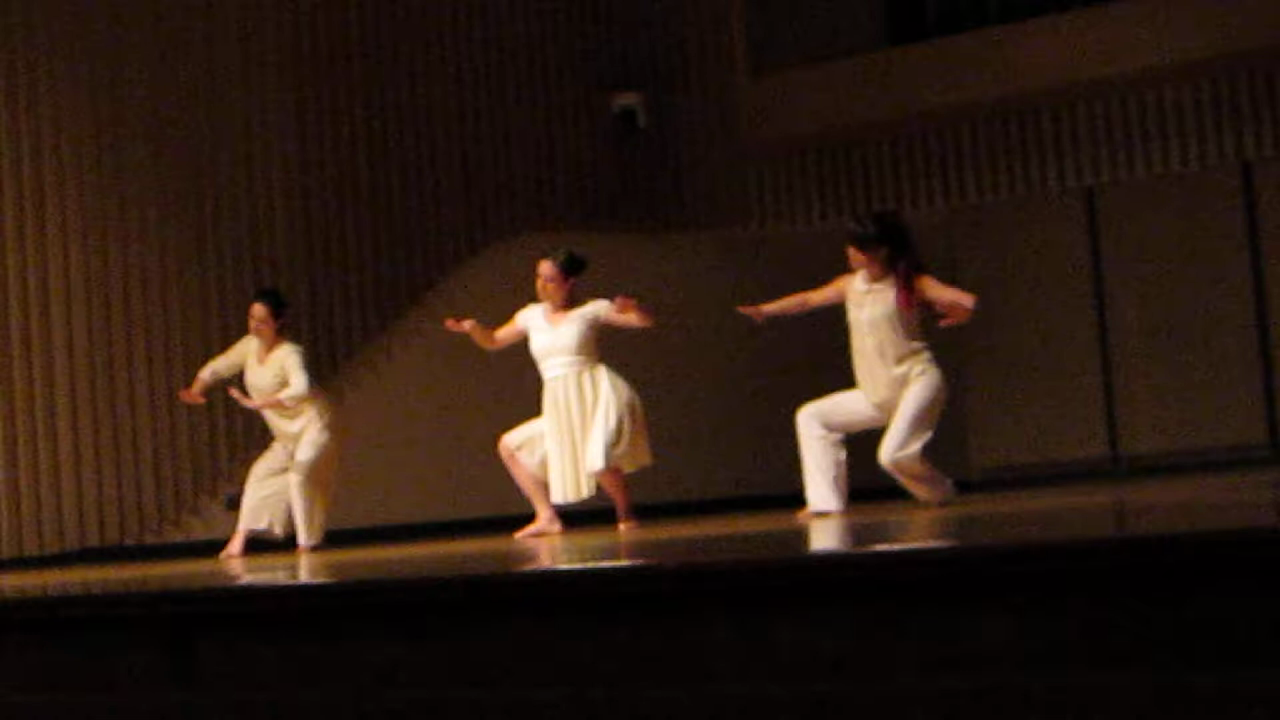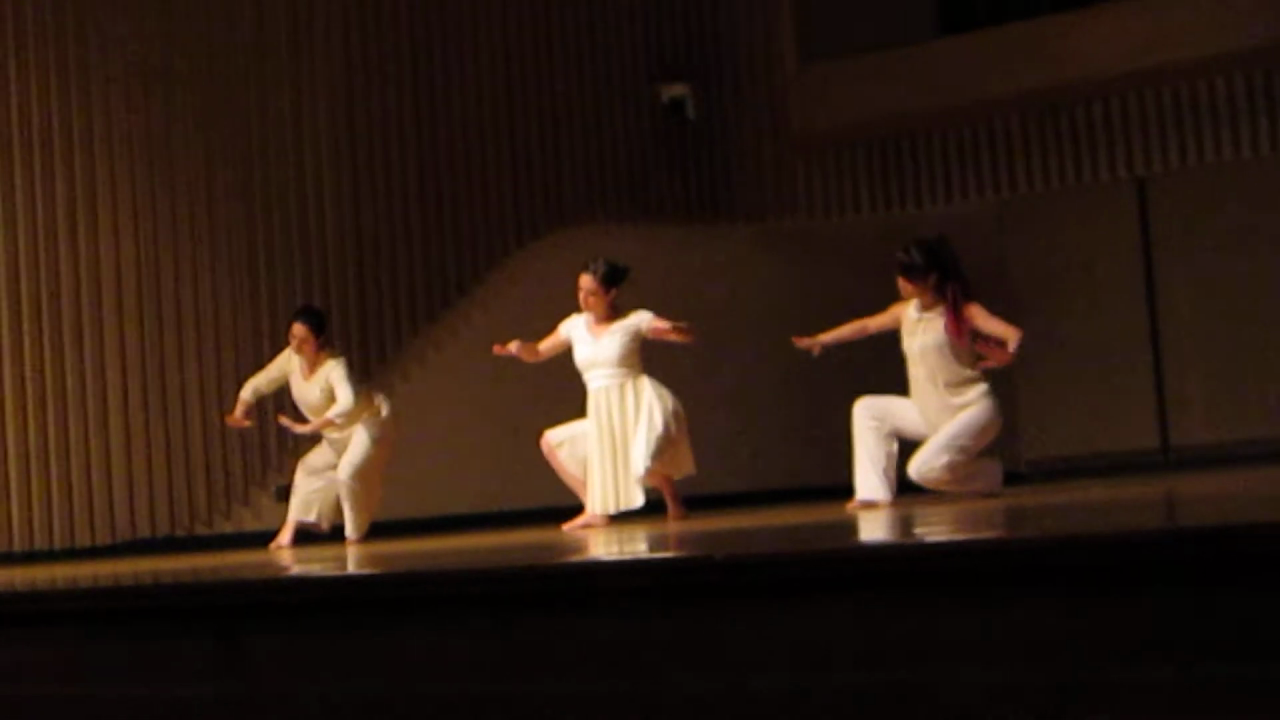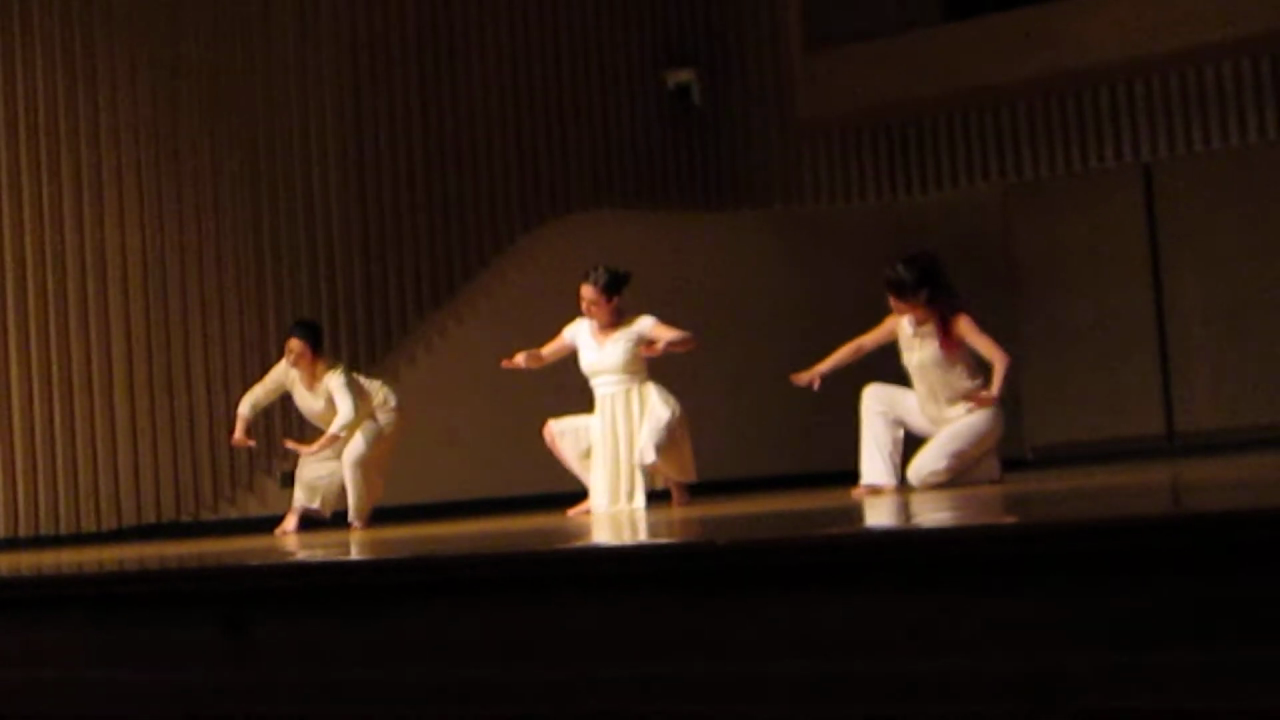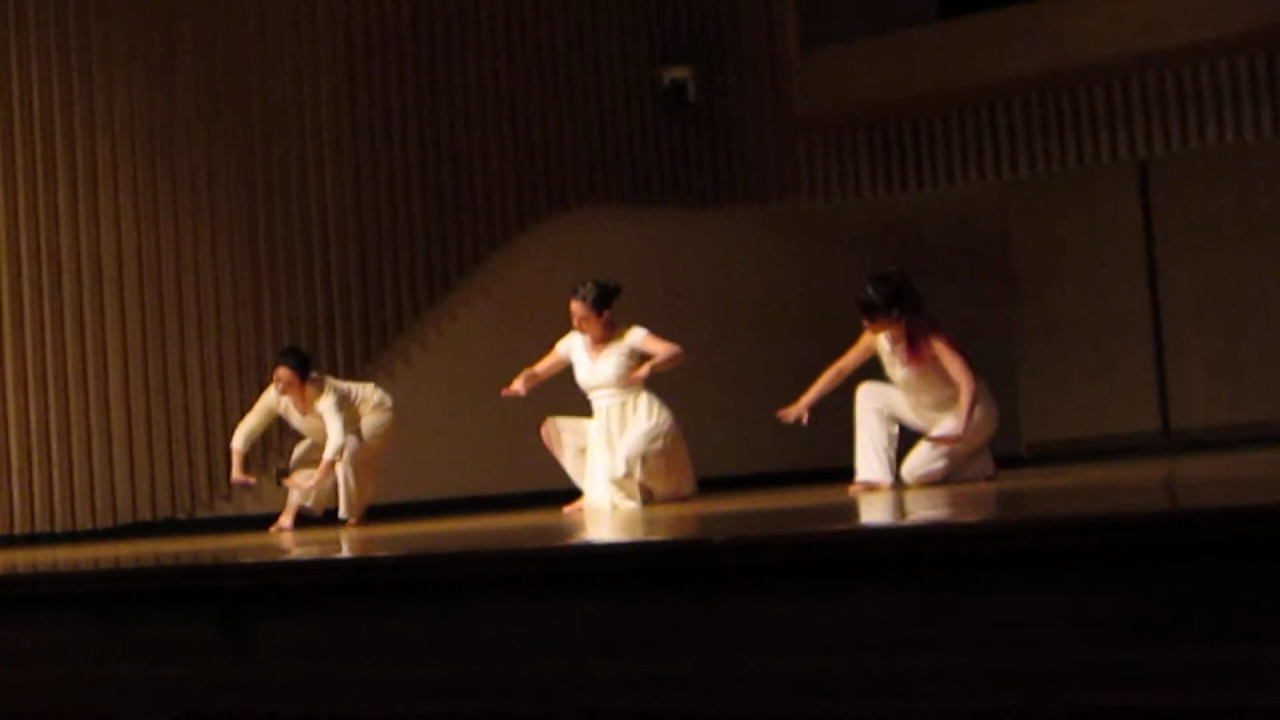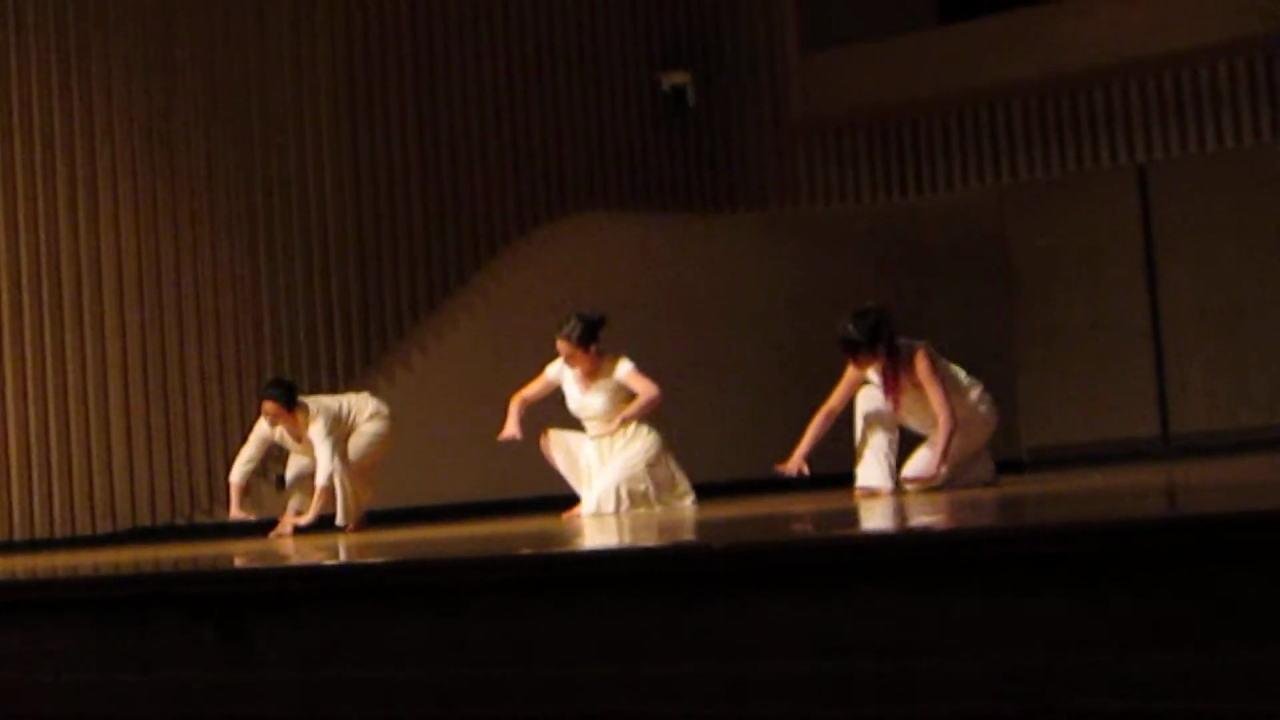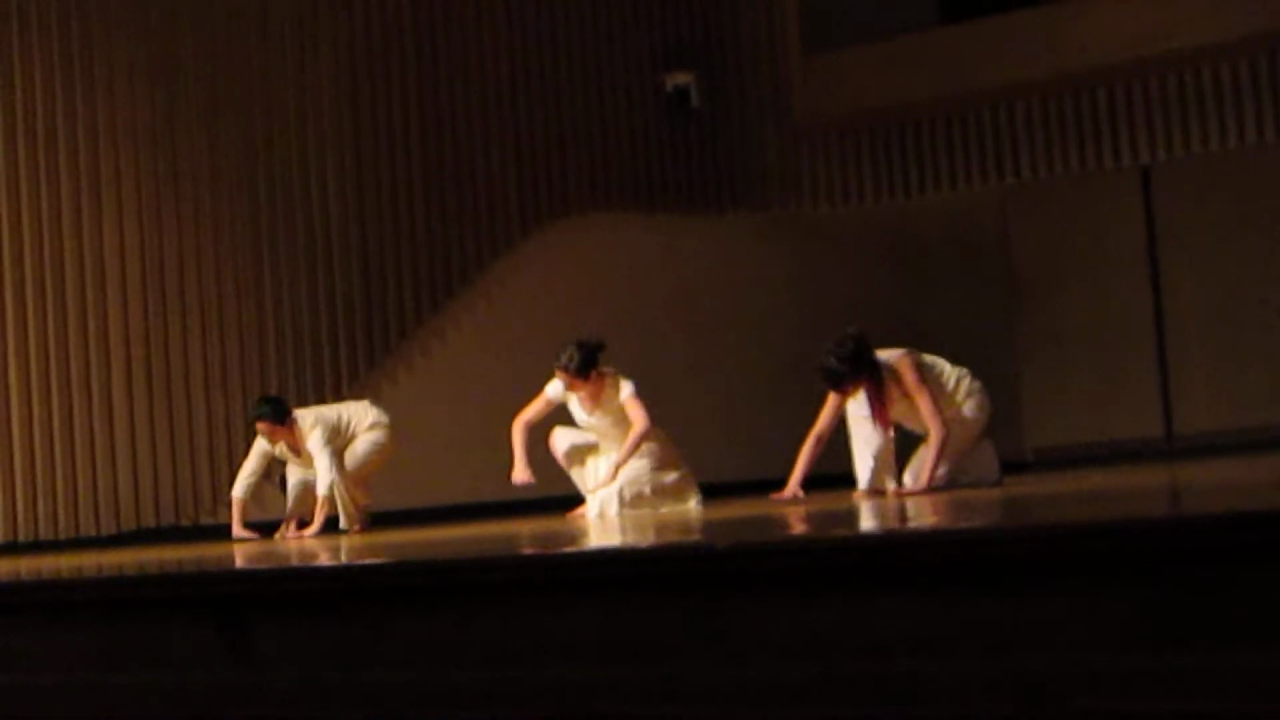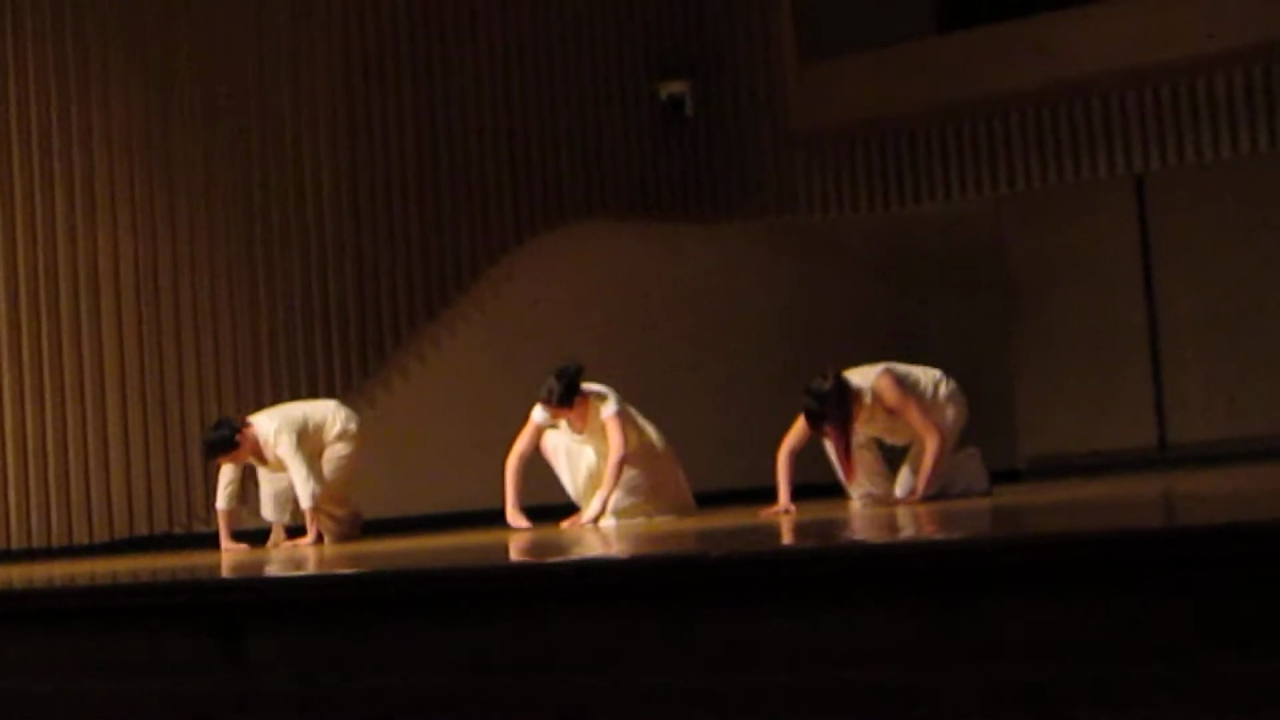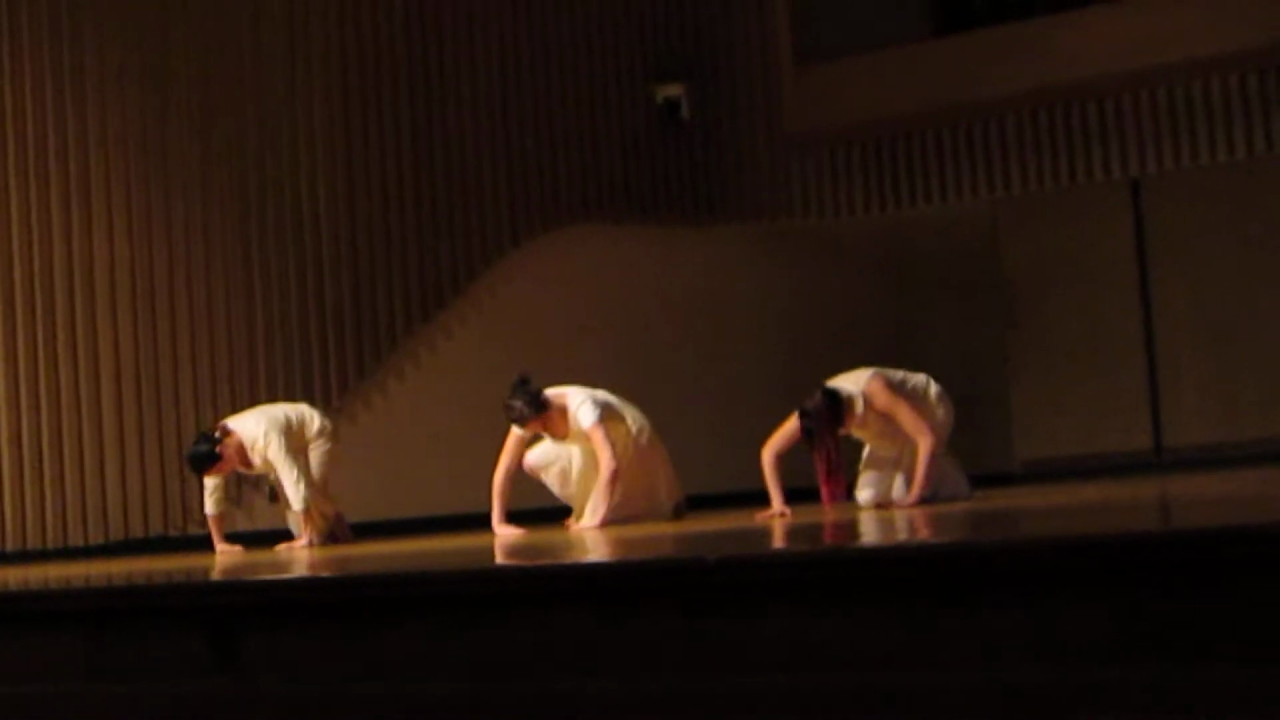
dt=0.7s
person 1, frame 1
left shoulder: (913, 284)
right shoulder: (850, 284)
left elbow: (968, 300)
right elbow: (808, 299)
left wrist: (964, 313)
right wrist: (764, 310)
left hip: (918, 381)
right hip: (877, 394)
left knee: (893, 454)
right knee: (811, 417)
left ankle: (940, 493)
right ankle: (826, 502)
person 1, frame 2
left shoulder: (964, 311)
right shoulder: (904, 311)
left elbow: (1013, 333)
right elbow: (866, 325)
left wrist: (1008, 354)
right wrist: (820, 339)
left hip: (972, 409)
right hip: (930, 414)
left knee: (923, 469)
right knee: (867, 409)
left ankle: (988, 474)
right ankle: (875, 493)
person 1, frame 3
left shoulder: (956, 323)
right shoulder: (899, 323)
left elbow: (1000, 357)
right elbow: (860, 345)
left wrist: (993, 395)
right wrist: (817, 371)
left hip: (973, 415)
right hip: (932, 413)
left knee: (922, 475)
right knee: (875, 395)
left ankle: (982, 463)
right ankle: (880, 478)
person 1, frame 4
left shoulder: (930, 340)
right shoulder: (876, 338)
left elbow: (968, 382)
right elbow: (841, 368)
left wrist: (960, 430)
right wrist: (803, 403)
left hip: (969, 412)
left knee: (914, 474)
right knee: (869, 393)
left ankle: (976, 462)
right ankle: (876, 475)
person 1, frame 5
left shoulder: (917, 359)
right shoulder: (862, 366)
left elbow: (947, 418)
right elbow: (830, 410)
left wrist: (935, 468)
right wrist: (798, 455)
left hip: (973, 414)
right hip: (928, 416)
left knee: (914, 480)
right knee: (868, 397)
left ankle: (978, 466)
right ankle: (877, 481)
person 1, frame 6
left shoulder: (902, 368)
right shoulder: (848, 380)
left elbow: (939, 429)
right elbow: (819, 433)
left wrist: (923, 482)
right wrist: (793, 484)
left hip: (966, 403)
right hip: (933, 406)
left knee: (913, 481)
right knee: (858, 406)
left ankle: (981, 462)
right ankle: (879, 484)
person 1, frame 7
left shoulder: (883, 388)
right shoulder: (826, 402)
left elbow: (935, 438)
right elbow: (786, 449)
left wrist: (918, 492)
right wrist: (784, 500)
left hip: (944, 403)
right hip: (900, 418)
left knee: (906, 491)
left ankle: (968, 468)
right ankle: (875, 493)
person 1, frame 8
left shoulder: (874, 392)
right shoulder: (818, 409)
left elbow: (927, 439)
right elbow: (769, 452)
left wrist: (914, 495)
right wrist: (778, 503)
left hip: (929, 408)
right hip: (891, 428)
left knee: (902, 495)
right knee: (868, 498)
left ankle: (942, 470)
person 2, frame 1
left shoulder: (591, 309)
right shoulder: (532, 314)
left elbow: (646, 320)
right elbow: (492, 341)
left wrist: (632, 308)
right wrist: (471, 327)
left hip: (597, 396)
right hip: (560, 408)
left knee: (597, 462)
right knee: (509, 445)
left ankle: (625, 515)
right ankle: (547, 517)
person 2, frame 2
left shoulder: (634, 320)
right shoulder: (575, 325)
left elbow: (687, 335)
right elbow: (537, 353)
left wrist: (669, 329)
right wrist: (518, 347)
left hip: (640, 405)
right hip: (603, 416)
left knee: (643, 463)
right knee: (550, 442)
left ankle: (673, 502)
right ankle: (594, 510)
person 2, frame 3
left shoulder: (638, 325)
right shoulder: (579, 330)
left elbow: (687, 339)
right elbow: (542, 357)
left wrist: (664, 345)
right wrist: (524, 357)
left hip: (644, 408)
right hip: (607, 418)
left knee: (649, 450)
right knee: (553, 430)
left ankle: (677, 486)
right ankle: (599, 492)
person 2, frame 4
left shoulder: (630, 336)
right shoulder: (573, 343)
left elbow: (675, 352)
right elbow: (537, 372)
left wrist: (649, 367)
right wrist: (522, 381)
left hip: (641, 418)
right hip: (605, 426)
left knee: (625, 461)
right knee: (551, 428)
left ankle: (671, 490)
right ankle: (593, 491)
person 2, frame 5
left shoulder: (617, 366)
right shoulder: (561, 369)
left elbow: (653, 393)
right elbow: (522, 397)
left wrist: (620, 420)
right wrist: (513, 422)
left hip: (634, 443)
right hip: (598, 449)
left knee: (604, 500)
right knee: (549, 439)
right ankle: (590, 495)
person 2, frame 6
left shoulder: (620, 386)
right shoulder: (560, 387)
left elbow: (643, 425)
right elbow: (521, 422)
left wrist: (615, 467)
right wrist: (520, 464)
left hip: (642, 450)
right hip: (606, 450)
left knee: (609, 501)
right knee: (558, 437)
right ankle: (595, 497)
person 2, frame 7
left shoulder: (604, 401)
right shoulder: (545, 409)
left elbow: (619, 452)
right elbow: (516, 456)
left wrist: (600, 503)
right wrist: (512, 509)
left hip: (639, 456)
right hip: (600, 453)
left knee: (608, 514)
right knee: (549, 440)
right ankle: (588, 508)
person 2, frame 8
left shoulder: (582, 407)
right shoulder: (527, 418)
left elbow: (610, 464)
right elbow: (503, 470)
left wrist: (597, 518)
right wrist: (498, 522)
left hip: (628, 437)
right hip: (583, 440)
right knee: (532, 462)
right ankle: (584, 508)
person 3, frame 1
left shoulder: (289, 353)
right shoulder: (250, 345)
left elbow: (300, 389)
right elbow: (217, 367)
left wrist: (255, 403)
right wrist: (196, 391)
left hip: (314, 423)
right hip: (286, 435)
left knee: (301, 474)
right knee: (260, 474)
left ankle: (308, 544)
right ankle: (240, 539)
person 3, frame 2
left shoulder: (334, 366)
right shoulder: (290, 358)
left elbow: (346, 404)
right elbow: (258, 383)
left wrist: (308, 428)
right wrist: (240, 412)
left hip: (368, 421)
right hip: (338, 435)
left knee: (348, 472)
right knee: (309, 469)
left ankle: (355, 536)
right ankle: (289, 529)
person 3, frame 3
left shoulder: (332, 375)
right shoulder: (286, 369)
left elbow: (347, 415)
right elbow: (254, 397)
left wrist: (315, 448)
right wrist: (240, 430)
left hip: (377, 411)
right hip: (350, 425)
left knee: (353, 458)
right knee: (312, 461)
left ankle: (361, 520)
right ankle: (295, 514)
person 3, frame 4
left shoulder: (324, 395)
right shoulder: (274, 395)
left elbow: (337, 439)
right elbow: (246, 429)
left wrist: (313, 481)
right wrist: (236, 469)
left hip: (373, 411)
right hip: (346, 418)
left knee: (345, 456)
right knee: (303, 457)
left ankle: (355, 517)
right ankle: (289, 514)
person 3, frame 5
left shoulder: (315, 419)
right shoulder: (266, 425)
left elbow: (326, 467)
right elbow: (243, 462)
left wrist: (310, 515)
right wrist: (235, 507)
left hip: (371, 419)
right hip: (341, 429)
left knee: (341, 464)
left ankle: (354, 521)
right ankle: (290, 519)
person 3, frame 6
left shoulder: (312, 428)
right shoulder: (266, 440)
left elbow: (326, 475)
right elbow: (245, 477)
left wrist: (315, 526)
right wrist: (237, 526)
left hip: (372, 428)
right hip: (341, 438)
left knee: (340, 474)
left ankle: (359, 522)
right ankle: (291, 522)
person 3, frame 7
left shoulder: (276, 435)
right shoulder: (236, 444)
left elbow: (304, 480)
right elbow: (226, 487)
left wrist: (311, 536)
right wrist: (226, 540)
left hip: (338, 429)
right hip: (311, 435)
left knee: (321, 493)
left ankle: (350, 525)
right ankle: (280, 531)
person 3, frame 8
left shoulder: (264, 437)
right shoulder: (217, 443)
left elbow: (294, 481)
right elbow: (212, 495)
left wrist: (306, 538)
right wrist: (219, 543)
left hip: (312, 431)
right hip: (289, 441)
left knee: (310, 494)
right knee: (292, 507)
left ankle: (339, 536)
